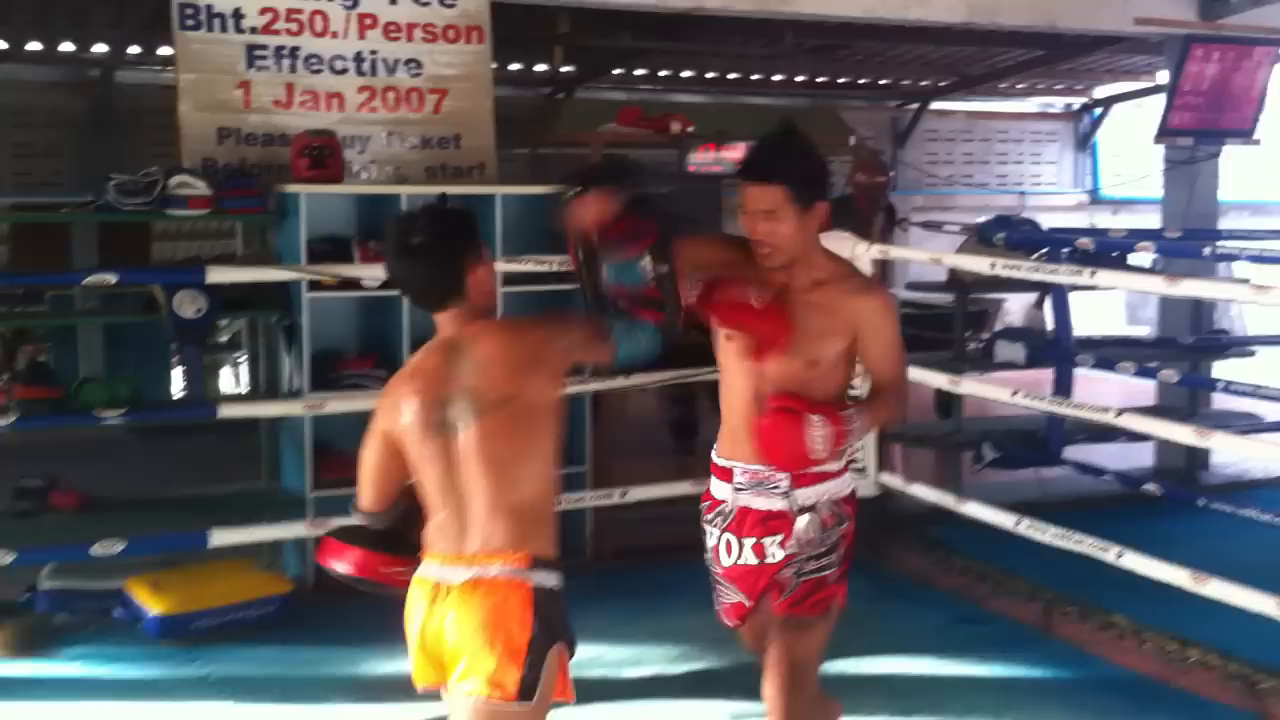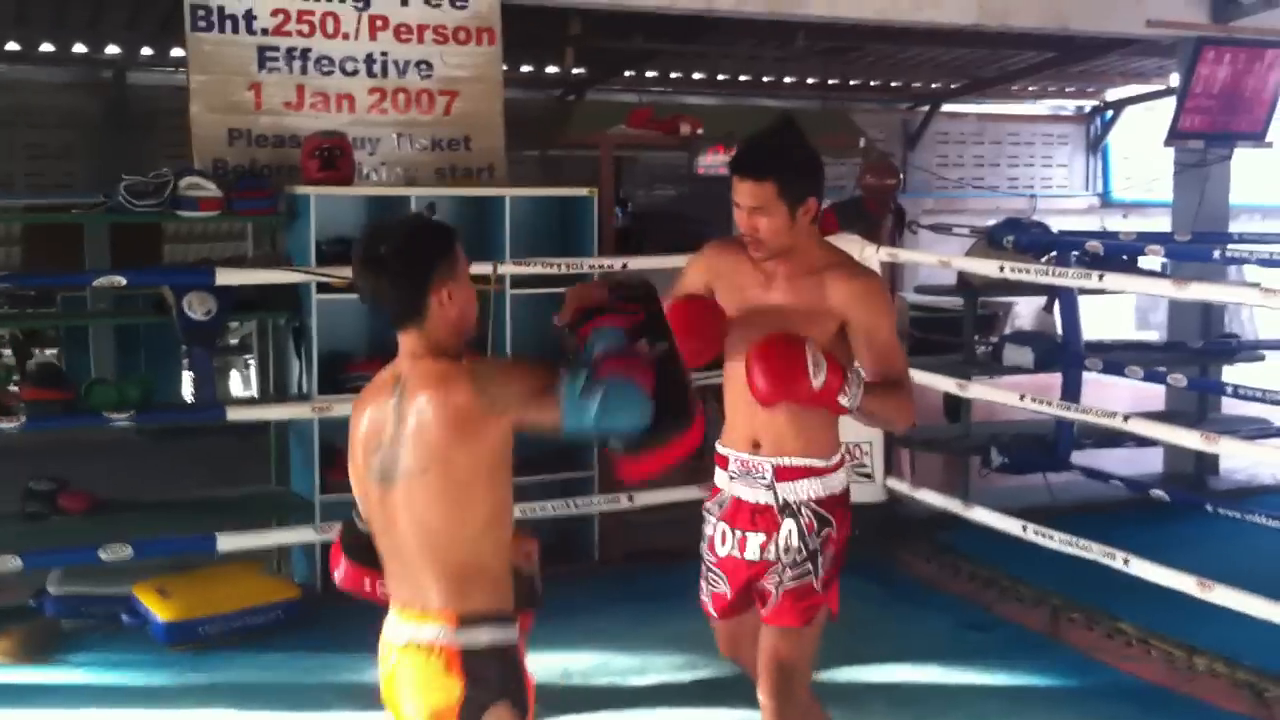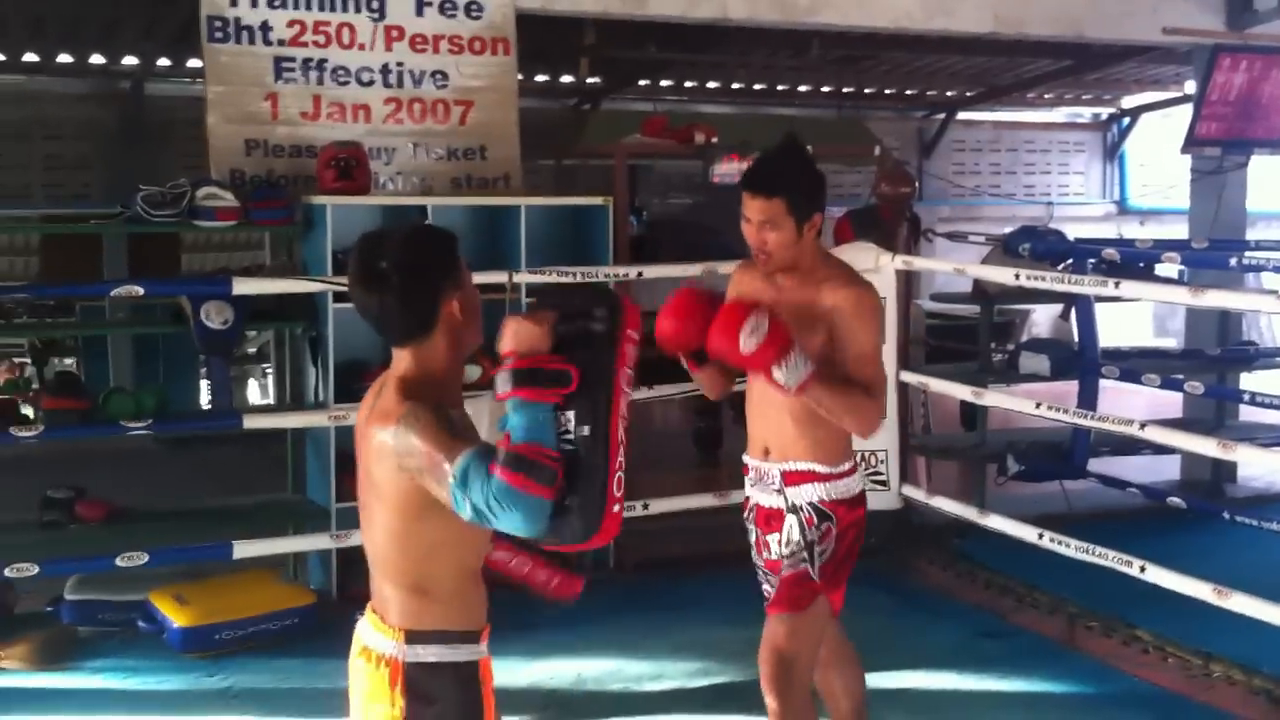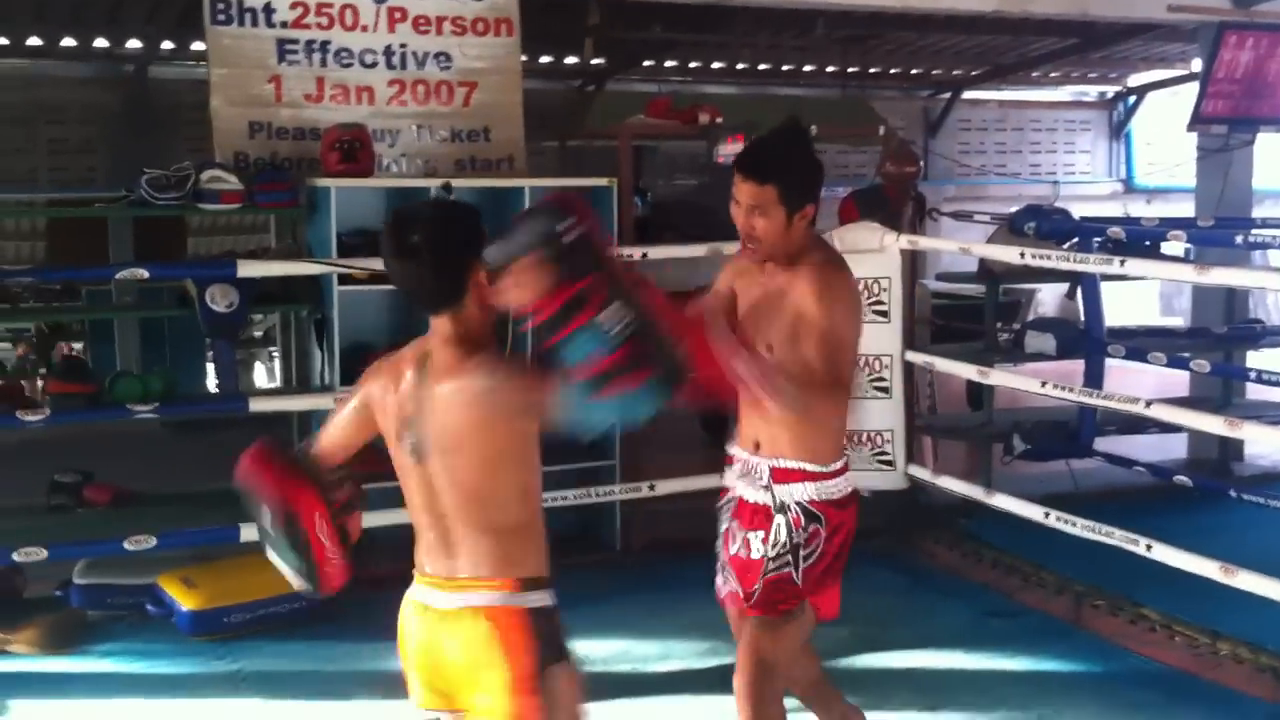
dt=0.3s
person 1, frame 1
left shoulder: (862, 300)
right shoulder: (715, 262)
left elbow: (892, 394)
left wrist: (846, 425)
left hip: (815, 504)
right hip: (731, 493)
right knee: (761, 642)
person 1, frame 2
left shoulder: (853, 289)
right shoulder: (715, 263)
left elbow: (902, 407)
right elbow: (675, 353)
left wrist: (835, 386)
left hip: (806, 499)
right hip: (733, 487)
right knee: (736, 642)
person 1, frame 3
left shoulder: (847, 296)
right shoulder: (751, 279)
left elbow: (867, 417)
right elbow: (716, 383)
left wrist: (781, 360)
right wrist: (690, 342)
left hip: (823, 499)
right hip: (767, 491)
left knee: (780, 671)
right knee: (819, 637)
person 1, frame 4
left shoulder: (822, 284)
right shoulder: (749, 263)
left elbow: (827, 406)
left wrist: (748, 366)
left hip: (806, 499)
right hip: (748, 486)
right knee: (755, 638)
person 2, frame 1
left shoulder: (399, 392)
right shoulder: (538, 339)
left elbow: (373, 509)
right elbow: (641, 335)
left hip: (432, 597)
right hip: (510, 599)
person 2, frame 2
left shoulder: (369, 409)
right shoulder: (473, 388)
right elbow: (624, 407)
right wrist: (605, 325)
left hip: (406, 646)
right hip: (467, 660)
person 2, frame 3
left shoulder: (398, 395)
right shoulder: (411, 425)
right elbow: (523, 507)
right wrist: (531, 367)
left hip: (412, 656)
right hip: (427, 673)
person 2, frame 4
left shoulder: (389, 377)
right shoulder: (489, 376)
left elbow: (315, 462)
right elbow: (631, 394)
right wrist: (563, 291)
left hip: (430, 611)
right hip: (504, 622)
